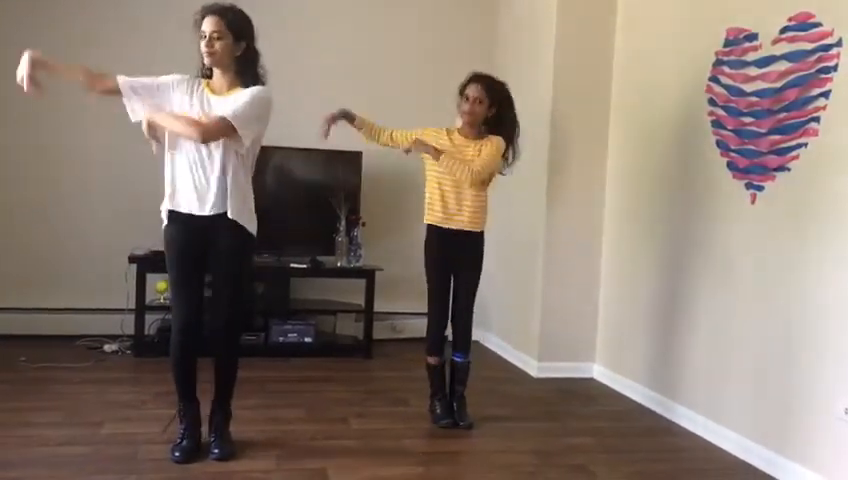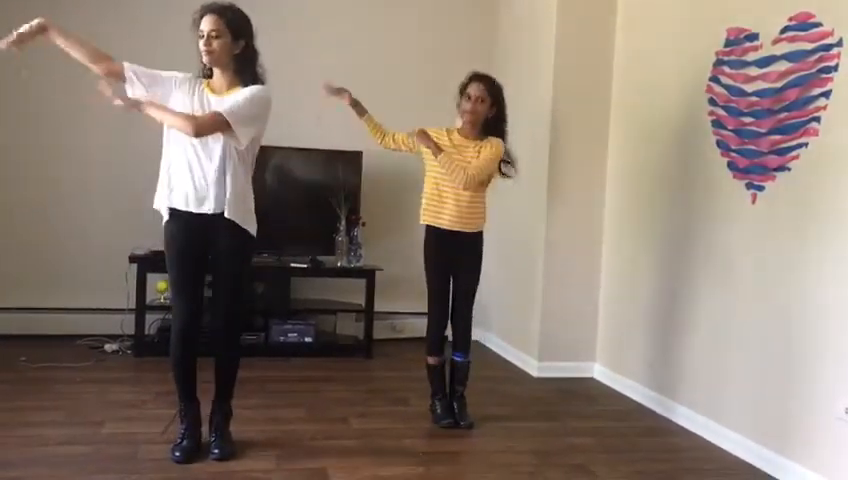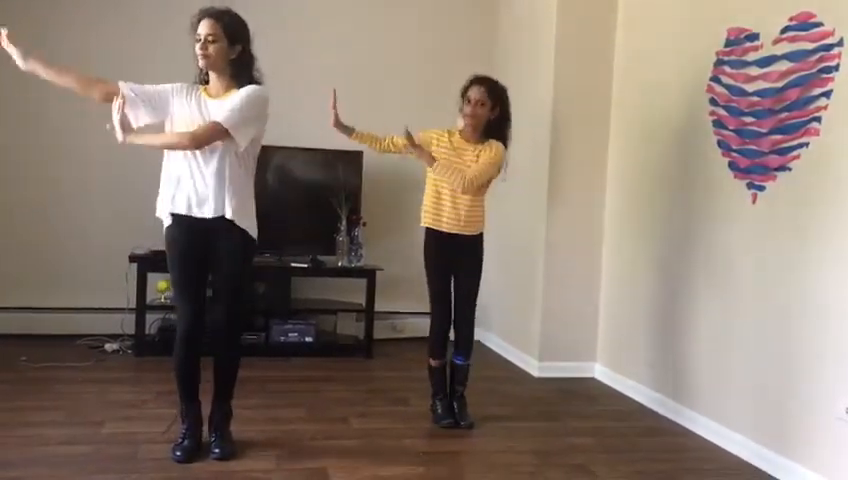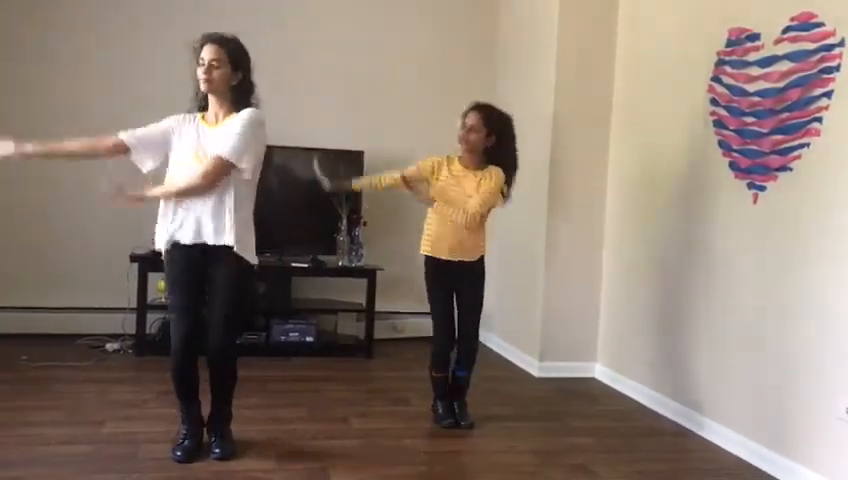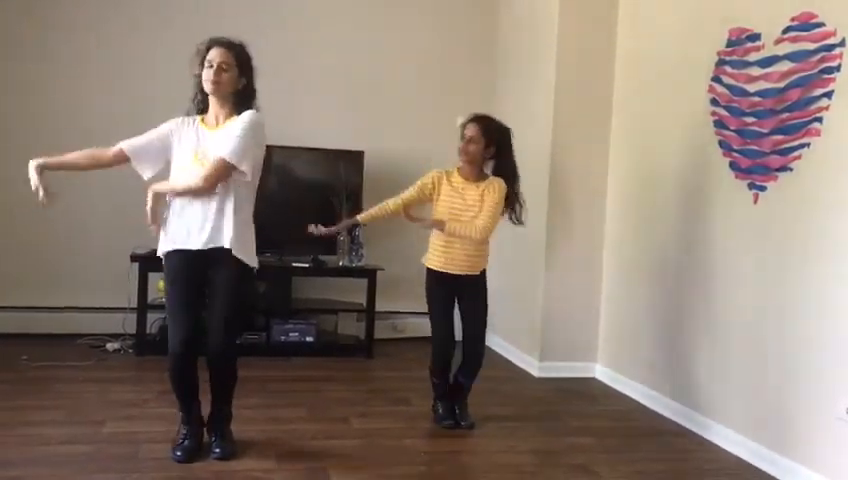
dt=0.2s
person 1, frame 1
left shoulder: (256, 97)
right shoulder: (179, 87)
left elbow: (205, 131)
right elbow: (103, 84)
left wrist: (155, 115)
right wrist: (43, 64)
left hip: (230, 222)
right hip: (183, 218)
left knee: (225, 324)
right knee: (185, 323)
left ankle: (220, 423)
right ankle: (188, 423)
person 1, frame 2
left shoulder: (255, 97)
right shoulder: (180, 86)
left elbow: (199, 126)
right elbow: (106, 66)
left wrist: (136, 101)
left hip: (229, 221)
right hip: (182, 216)
left knee: (225, 323)
right knee: (184, 322)
left ankle: (220, 423)
right ankle: (188, 423)
person 1, frame 3
left shoulder: (252, 98)
right shoulder: (179, 95)
left elbow: (197, 138)
right elbow: (102, 90)
left wrist: (132, 136)
left hip: (230, 224)
right hip: (184, 221)
left knee: (224, 325)
right knee: (189, 325)
left ankle: (220, 423)
right ankle: (190, 423)
person 1, frame 4
left shoulder: (249, 121)
right shoulder: (180, 125)
left elbow: (206, 179)
right elbow: (108, 144)
left wrist: (148, 194)
left hip: (228, 247)
right hip: (182, 244)
left knee: (220, 342)
right knee: (183, 341)
left ankle: (219, 424)
right ankle: (190, 424)
person 1, frame 5
left shoulder: (249, 122)
right shoulder: (179, 128)
left elbow: (208, 180)
right elbow: (111, 155)
left wrist: (158, 190)
right wrist: (45, 163)
left hip: (230, 251)
right hip: (182, 248)
left knee: (220, 344)
right knee: (181, 343)
left ankle: (220, 425)
right ankle: (190, 425)
person 2, frame 1
left shoulder: (495, 144)
right shoulder: (434, 135)
left elbow: (472, 176)
right elbow: (384, 136)
left wrist: (435, 153)
right wrist: (350, 117)
left hip: (471, 239)
right hip: (439, 234)
left knee: (462, 317)
right knee: (438, 315)
left ankle: (458, 396)
right ankle: (437, 398)
person 2, frame 2
left shoulder: (494, 147)
right shoulder: (434, 136)
left elbow: (468, 178)
right elbow: (386, 139)
left wrist: (434, 149)
right wrist: (356, 105)
left hip: (470, 239)
right hip: (437, 234)
left knee: (462, 318)
right knee: (438, 315)
left ankle: (458, 397)
right ankle: (438, 397)
person 2, frame 3
left shoulder: (494, 151)
right shoulder: (436, 138)
left elbow: (465, 183)
right elbow: (387, 144)
left wrist: (427, 157)
right wrist: (345, 129)
left hip: (470, 241)
right hip: (437, 237)
left knee: (464, 321)
right knee: (441, 318)
left ankle: (458, 397)
right ankle: (439, 398)
person 2, frame 4
left shoulder: (494, 176)
right shoulder: (438, 165)
left elbow: (469, 216)
right elbow: (390, 180)
left wrist: (428, 196)
right wrist: (345, 184)
left hip: (471, 265)
right hip: (437, 261)
left knee: (469, 338)
right knee: (444, 336)
left ankle: (457, 399)
right ankle: (441, 400)
person 2, frame 5
left shoulder: (496, 187)
right shoulder: (438, 179)
left elbow: (480, 232)
right elbow: (395, 204)
left wrist: (434, 223)
right wrist: (347, 223)
left hip: (473, 277)
right hip: (439, 273)
left knee: (475, 348)
right knee: (443, 343)
left ankle: (458, 400)
right ankle: (441, 400)
